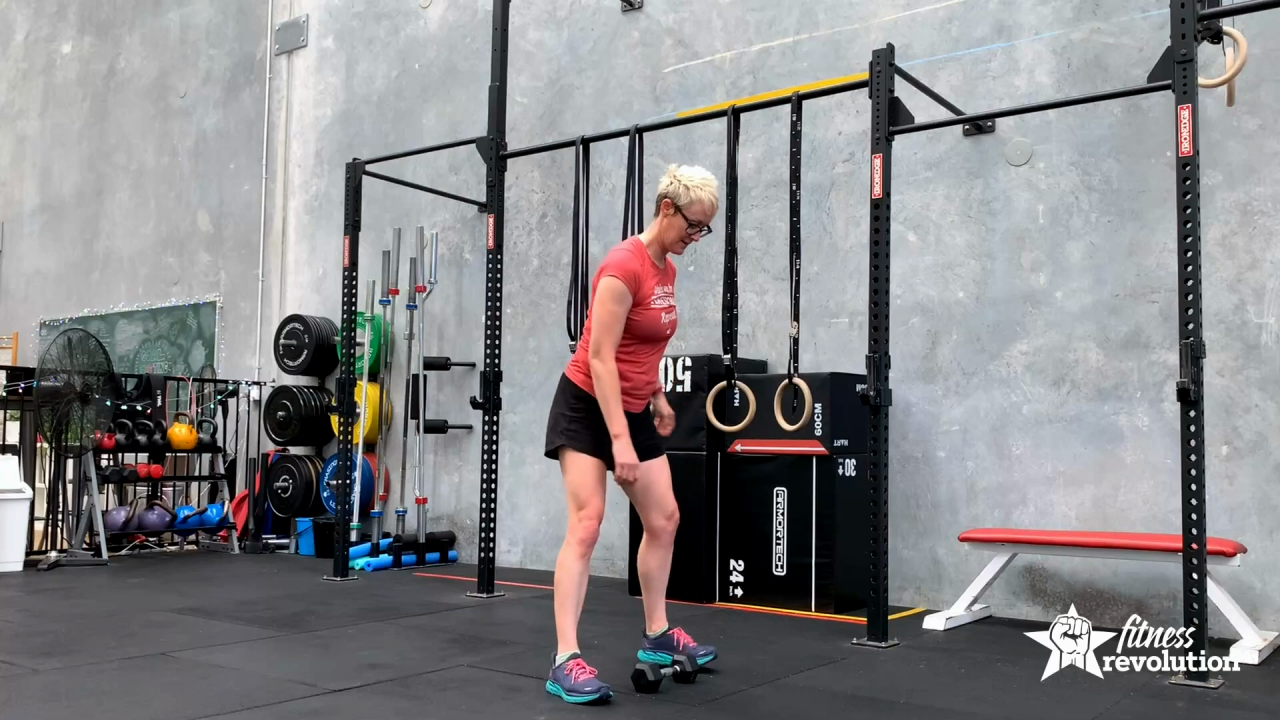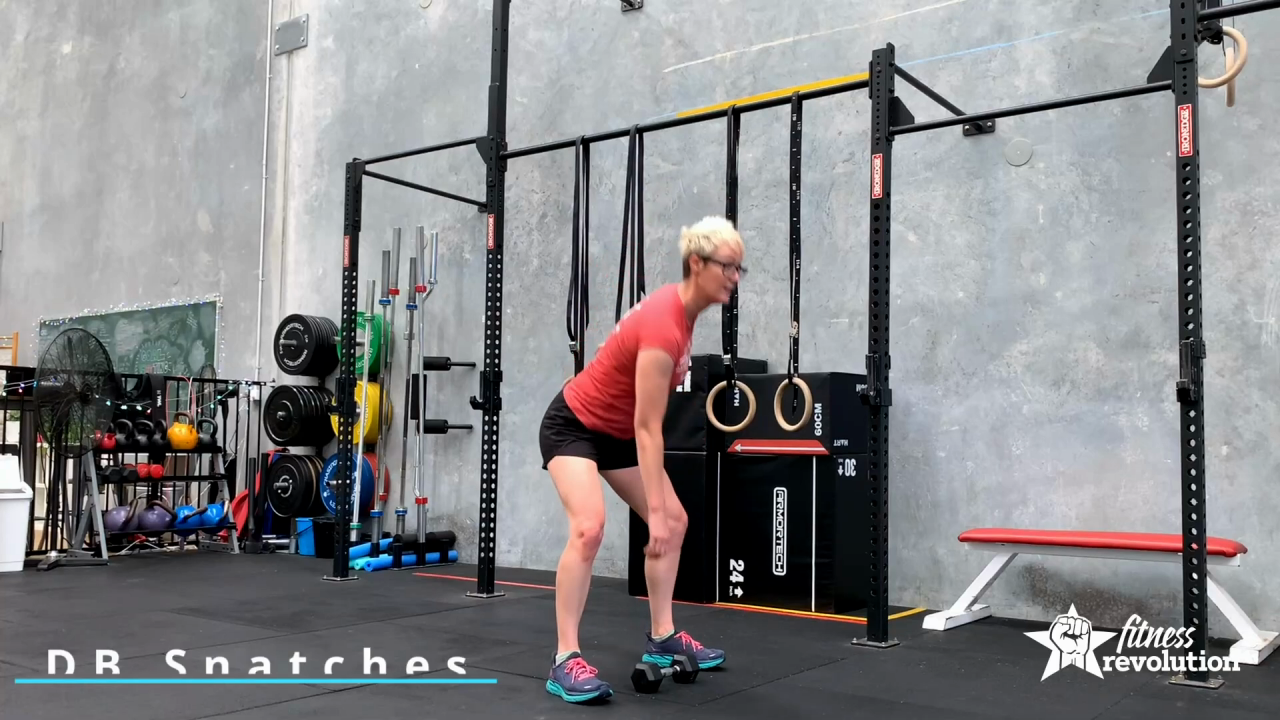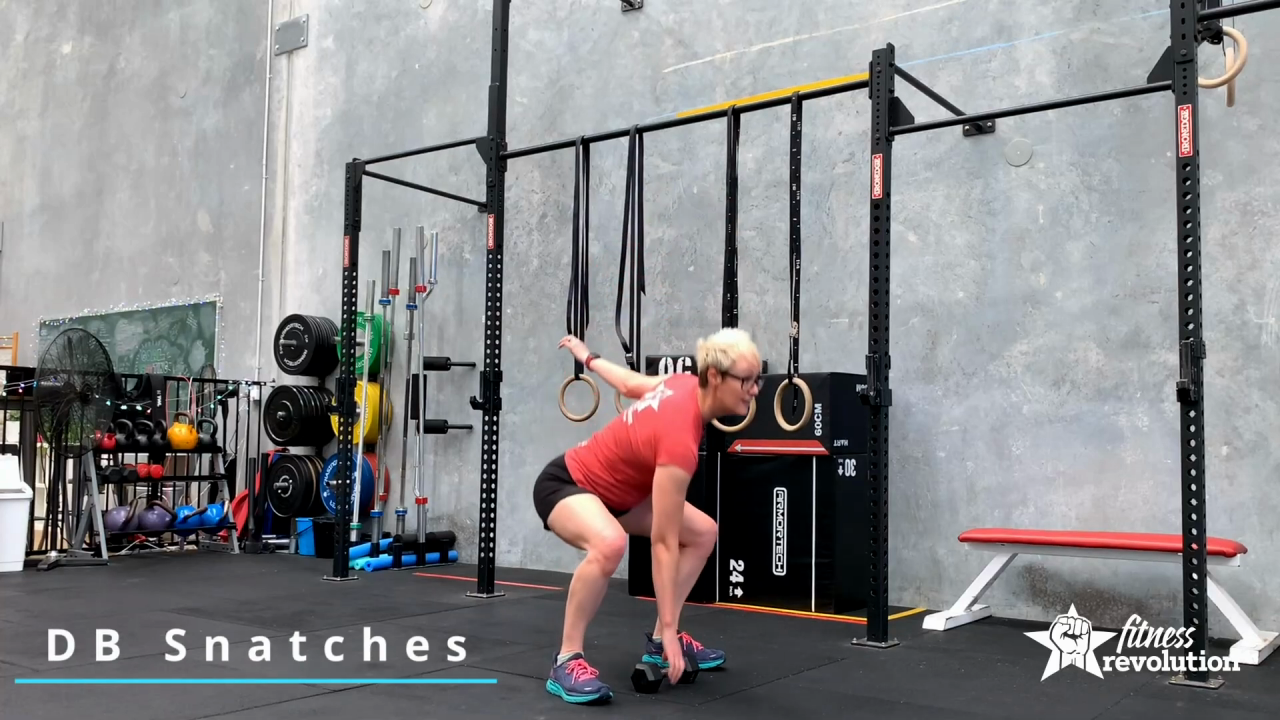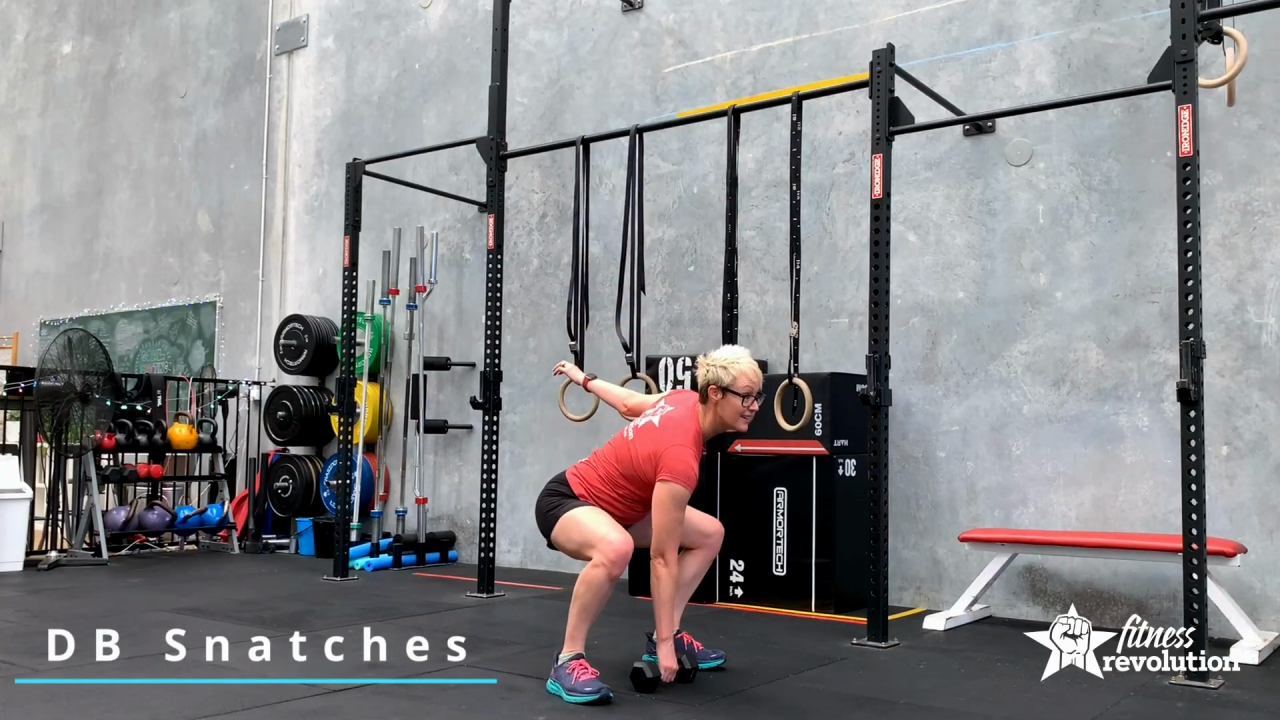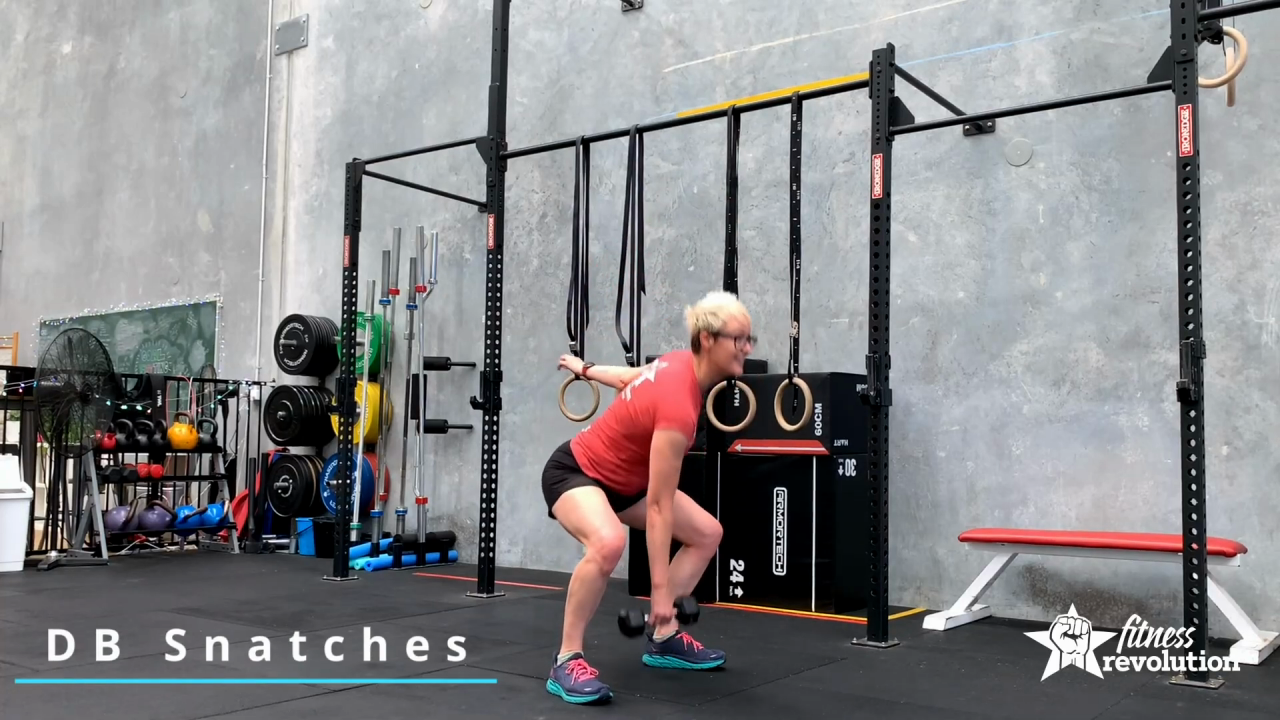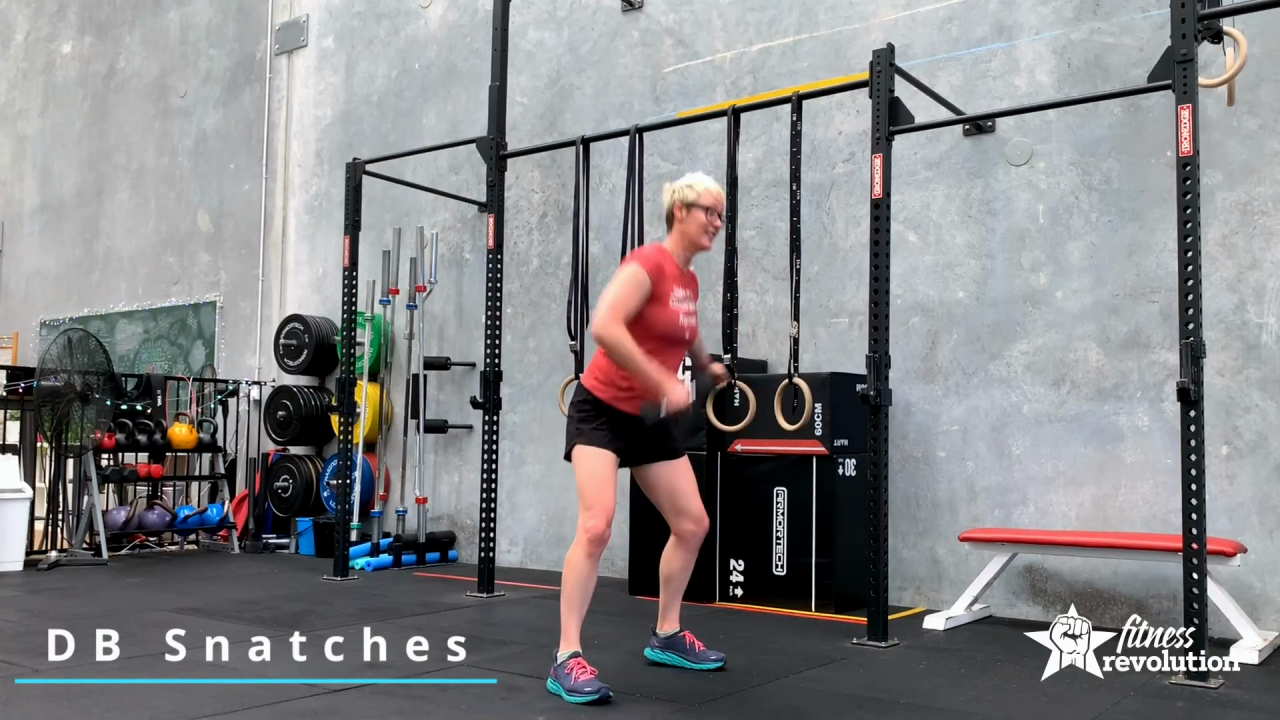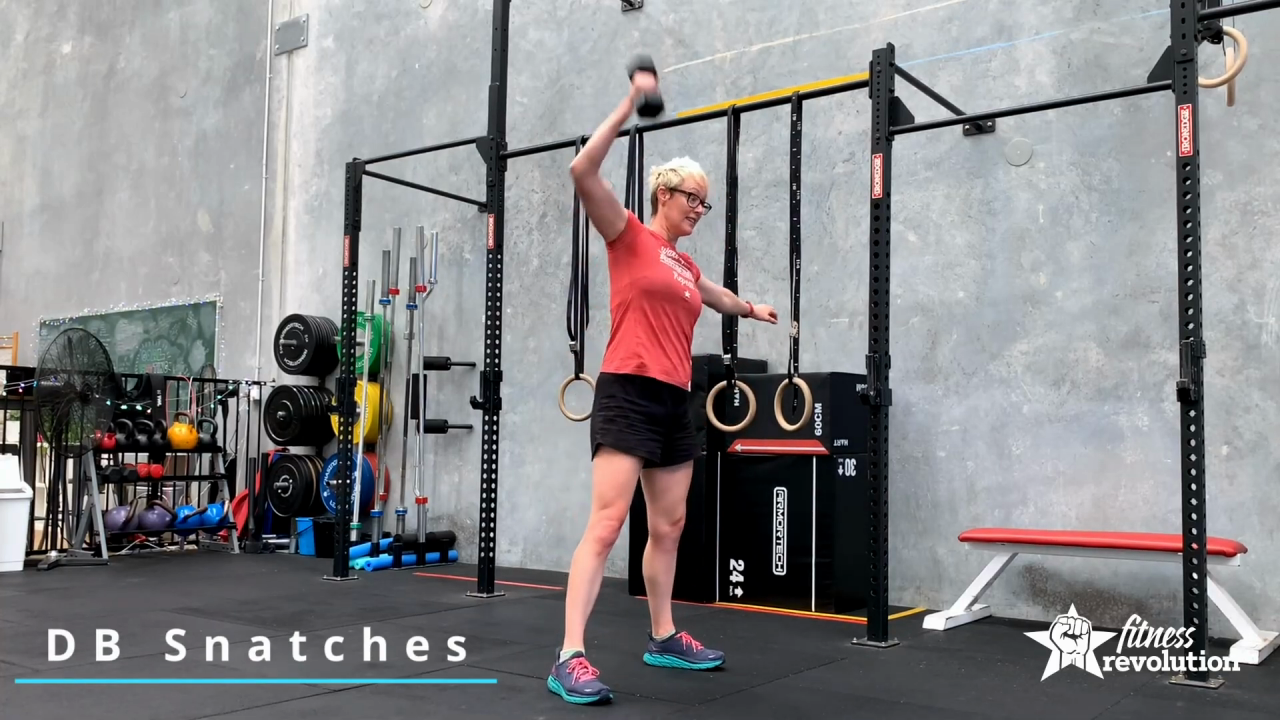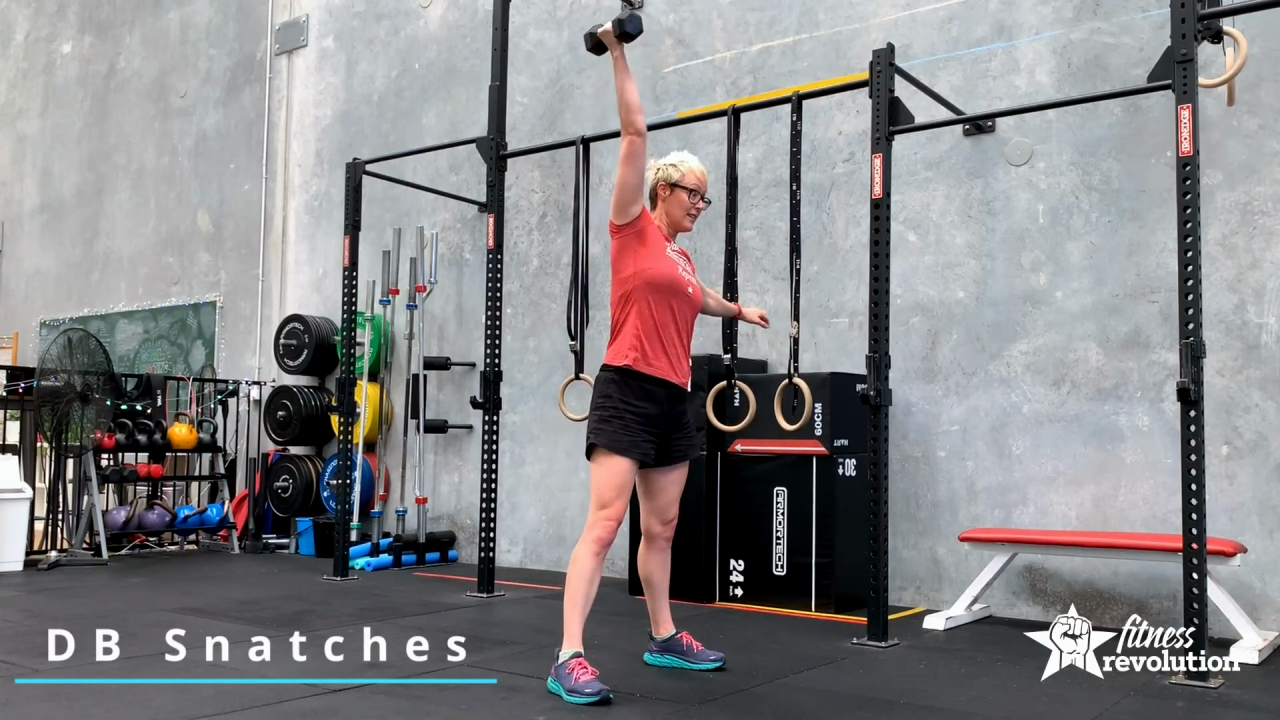
dt=0.3s
person 1, frame 1
left shoulder: (666, 268)
right shoulder: (624, 265)
right elbow: (600, 359)
left wrist: (658, 399)
right wrist: (618, 440)
left hip: (634, 410)
right hip: (588, 408)
left knee: (664, 520)
right knee: (587, 525)
left ankle: (657, 634)
right ankle: (565, 660)
person 1, frame 2
left shoulder: (678, 300)
right shoulder: (663, 328)
left elbow: (639, 322)
right elbow: (648, 430)
right wrist: (654, 514)
left hip: (614, 430)
right hip: (573, 427)
left knee: (675, 521)
right knee: (588, 527)
left ankle: (661, 639)
right ankle: (566, 658)
person 1, frame 3
left shoulder: (687, 386)
right shoulder: (679, 440)
left elbow: (630, 384)
right elbow: (664, 544)
left wrist: (588, 357)
right wrist: (670, 626)
left hip: (612, 486)
right hip: (565, 484)
left knee: (704, 532)
right knee: (609, 544)
left ankle: (658, 640)
right ankle: (568, 660)
person 1, frame 4
left shoulder: (687, 401)
right shoulder: (681, 457)
left elbow: (631, 404)
right elbow: (663, 558)
left wrist: (585, 379)
right wrist: (664, 646)
left hip: (610, 502)
right hip: (566, 501)
left knee: (710, 534)
right knee: (616, 549)
left ankle: (668, 636)
right ankle: (568, 661)
person 1, frame 5
left shoulder: (684, 363)
right shoulder: (678, 404)
left elbow: (629, 377)
right elbow: (660, 508)
left wrist: (584, 370)
right wrist: (660, 593)
left hip: (622, 478)
right hip: (573, 473)
left knee: (707, 533)
right knee: (608, 543)
left ankle: (663, 638)
right ankle: (567, 660)
person 1, frame 6
left shoulder: (688, 277)
right shoulder: (646, 262)
right elbow: (603, 329)
left wrist: (706, 365)
right wrist: (662, 382)
left hip: (651, 418)
right hip: (603, 409)
left knee: (694, 525)
right knee: (596, 526)
left ankle: (668, 636)
right ankle: (567, 658)
person 1, frame 7
left shoulder: (684, 263)
right shoulder: (627, 236)
left elbow: (709, 293)
right elbow: (581, 171)
left wrist: (751, 308)
right wrist: (628, 107)
left hip: (674, 400)
right hip: (627, 394)
left knee: (668, 527)
right knee: (606, 526)
left ankle: (663, 636)
right ankle: (570, 657)
person 1, frame 8
left shoulder: (680, 258)
right shoulder: (633, 229)
right elbow: (635, 134)
left wrist: (741, 310)
right wrist: (618, 53)
left hip: (671, 399)
right hip: (626, 392)
left knee: (661, 528)
right knee: (604, 526)
left ankle: (663, 637)
right ankle: (568, 658)
